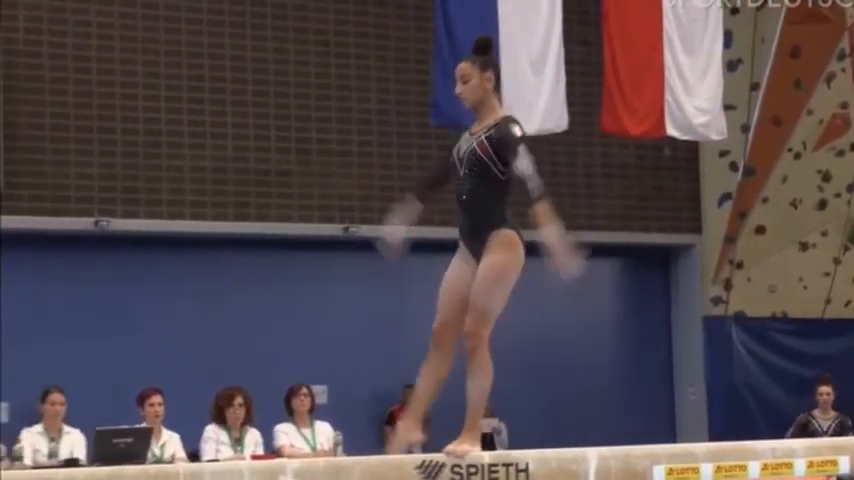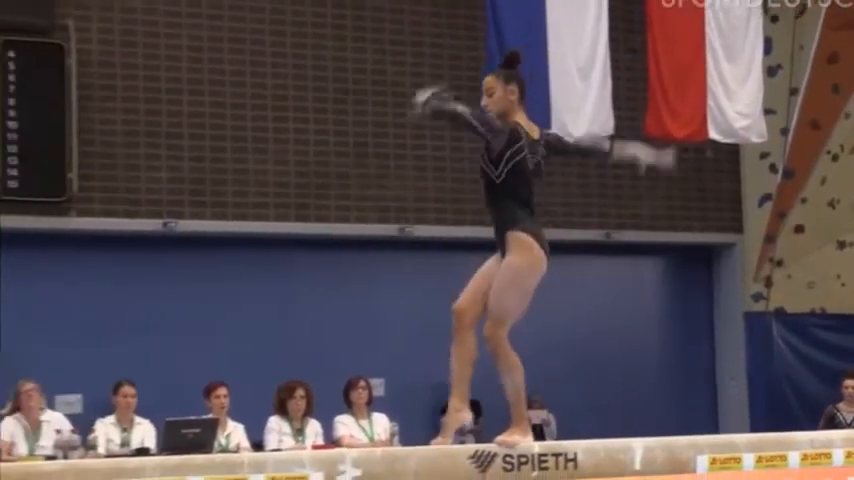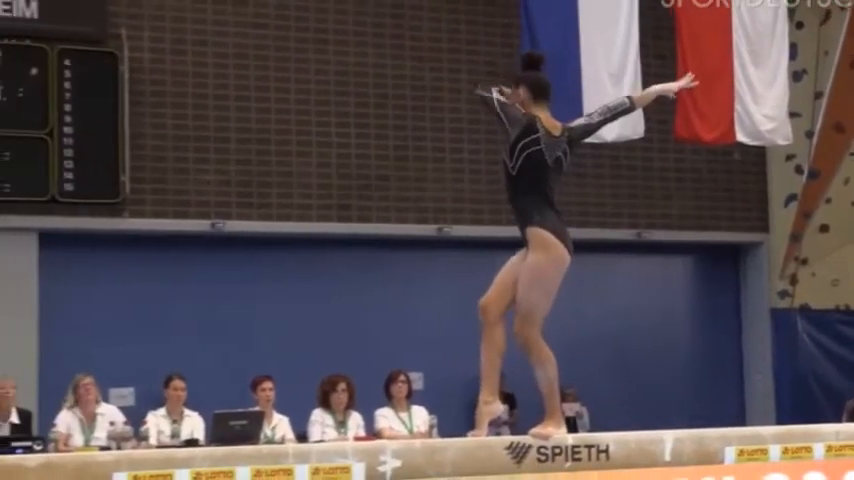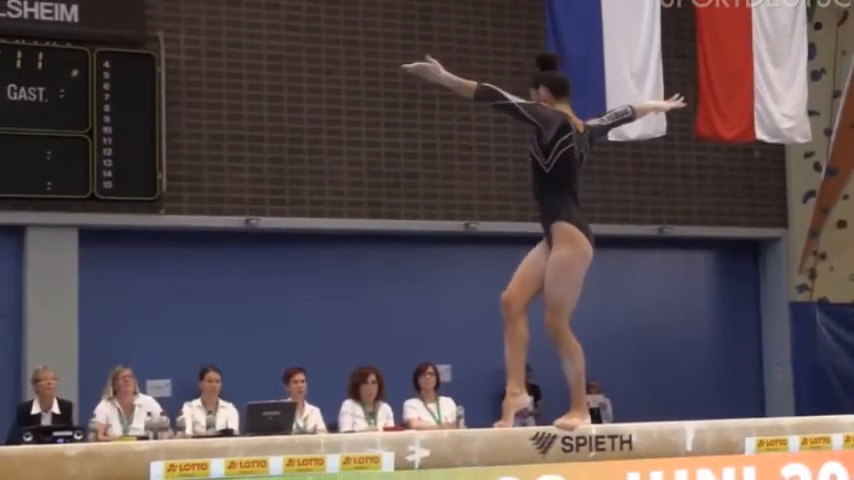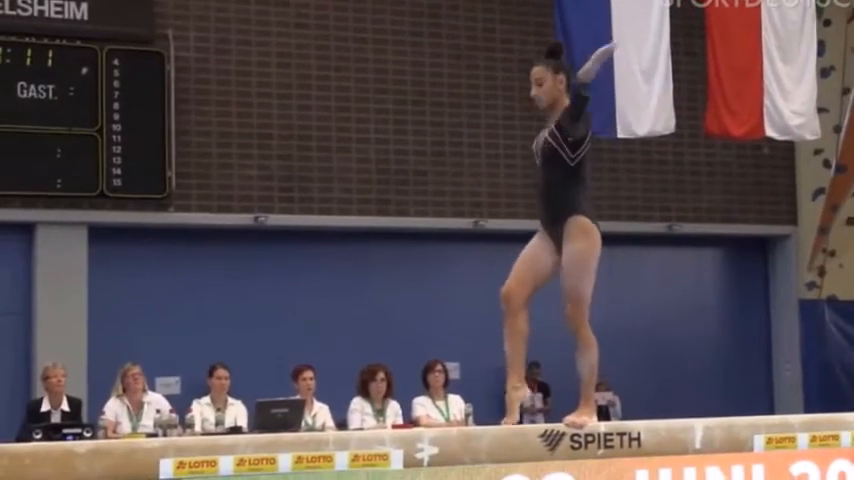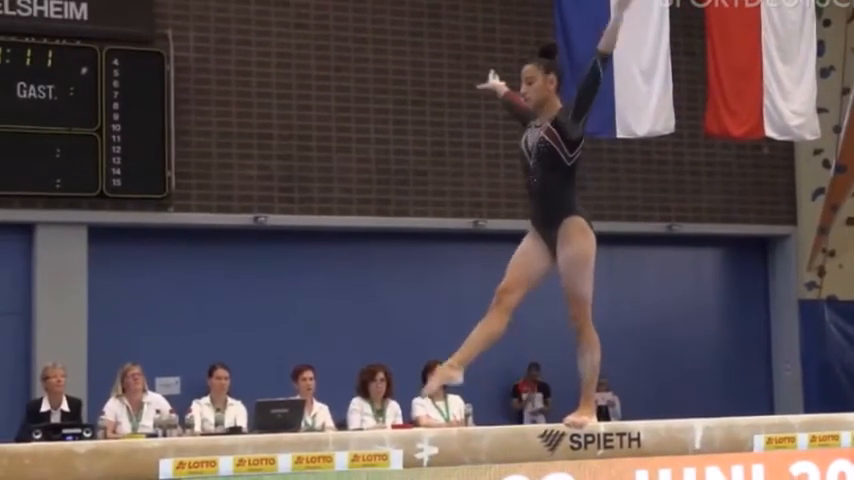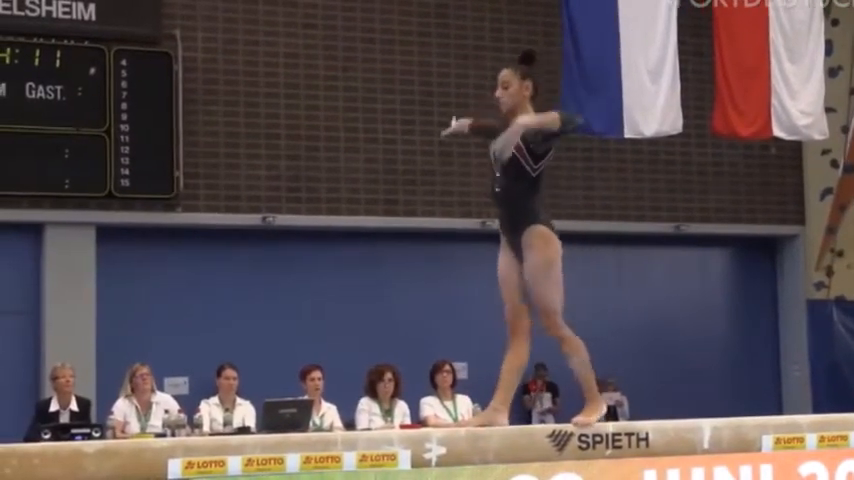
dt=0.3s
person 1, frame 1
left shoulder: (507, 131)
right shoulder: (470, 134)
left elbow: (530, 180)
right elbow: (438, 178)
left wrist: (552, 233)
right wrist: (401, 219)
left hip: (500, 242)
right hip: (470, 246)
left knee: (474, 335)
right knee: (441, 332)
left ankle: (471, 434)
right ankle: (411, 423)
person 1, frame 2
left shoulder: (500, 130)
right shoulder: (539, 137)
left elbow: (447, 109)
right elbow: (594, 145)
left wrist: (425, 99)
right wrist: (644, 152)
left hip: (524, 246)
right hip: (510, 247)
left knee: (494, 334)
right knee: (462, 313)
left ankle: (520, 427)
right ankle: (458, 407)
person 1, frame 3
left shoulder: (525, 124)
right shoulder: (566, 133)
left elbow: (486, 94)
right elbow: (615, 109)
left wrist: (503, 96)
right wrist: (664, 88)
left hip: (546, 241)
right hip: (538, 241)
left knee: (527, 330)
right knee: (489, 308)
left ankle: (554, 419)
right ankle: (489, 398)
person 1, frame 4
left shoulder: (551, 121)
right shoulder: (581, 129)
left elbow: (505, 100)
right elbow: (622, 113)
left wrist: (444, 77)
right wrist: (660, 106)
left hip: (569, 234)
right hip: (554, 236)
left knee: (556, 322)
right knee: (512, 302)
left ankle: (579, 409)
right ankle: (516, 390)
person 1, frame 5
left shoulder: (575, 117)
right shoulder: (552, 124)
left elbow: (580, 92)
left wrist: (594, 63)
left hip: (577, 228)
right hip: (549, 230)
left knee: (576, 317)
right knee: (512, 295)
left ankle: (587, 406)
right ankle: (516, 384)
person 1, frame 6
left shoulder: (570, 117)
right shoulder: (534, 122)
left elbow: (596, 72)
right elbow: (519, 104)
right wrist: (500, 89)
left hip: (571, 228)
right hip: (539, 231)
left knee: (580, 316)
right knee: (505, 297)
left ankle: (587, 406)
right ankle: (454, 368)
person 1, frame 7
left shoulder: (537, 131)
right shoulder: (507, 131)
left elbow: (569, 119)
right elbow: (488, 127)
left wrist: (523, 122)
right wrist: (462, 124)
left hip: (537, 237)
right hip: (511, 239)
left knee: (553, 325)
right knee: (517, 326)
left ankle: (593, 402)
right ankle: (497, 409)
